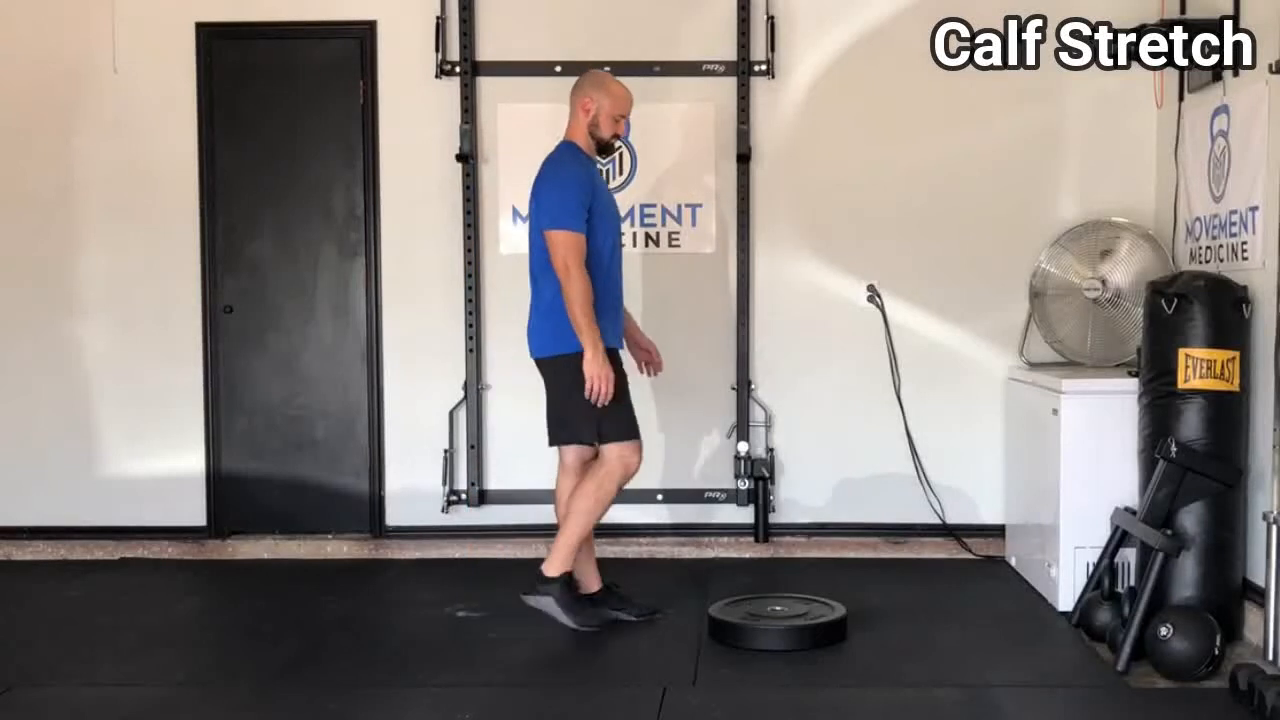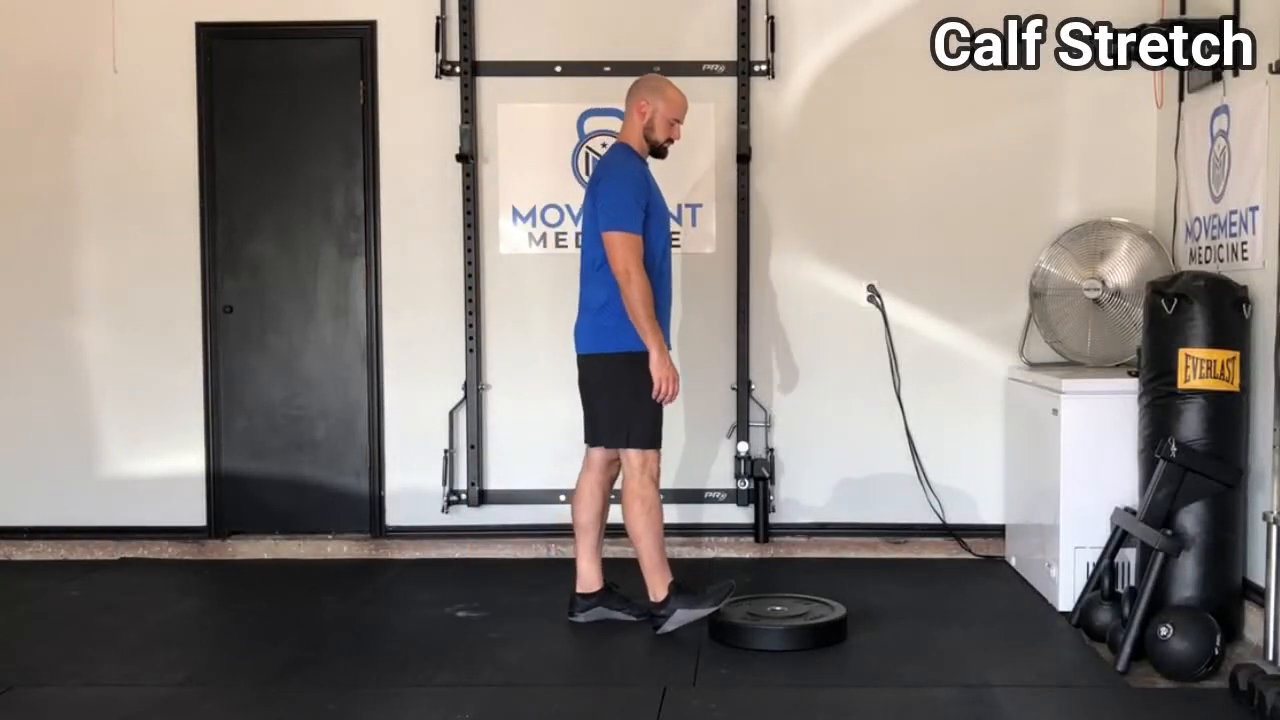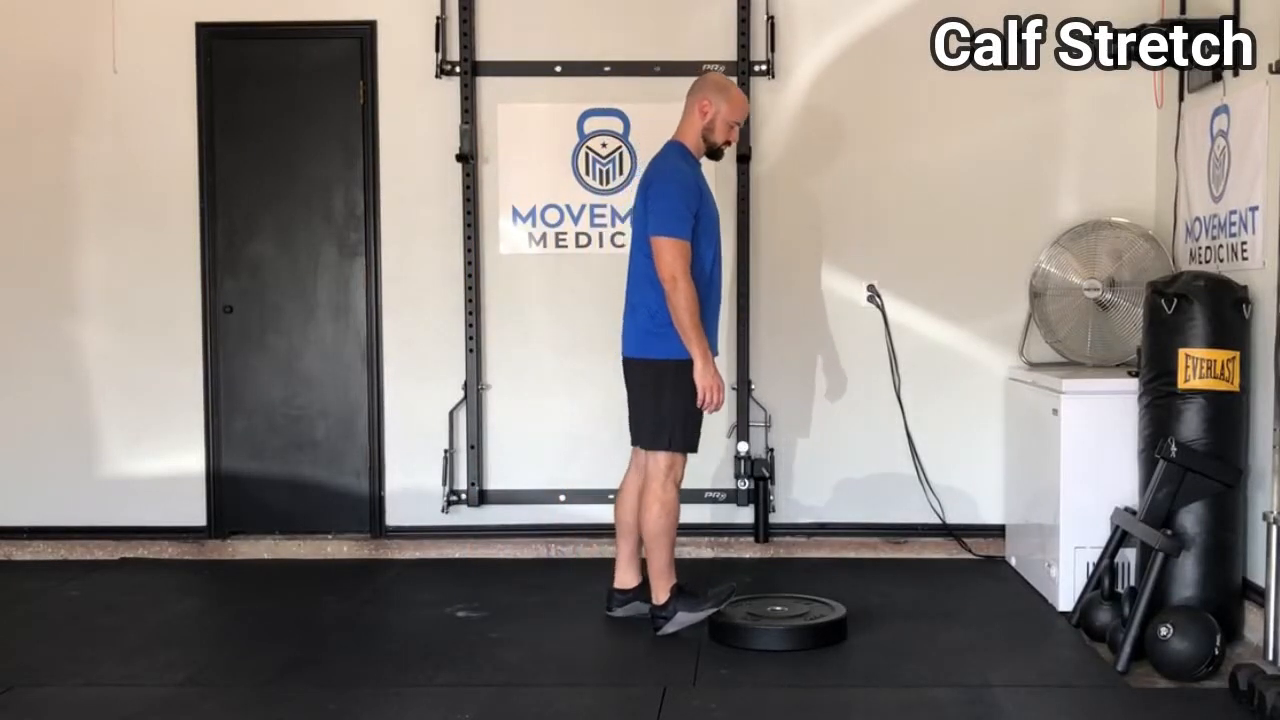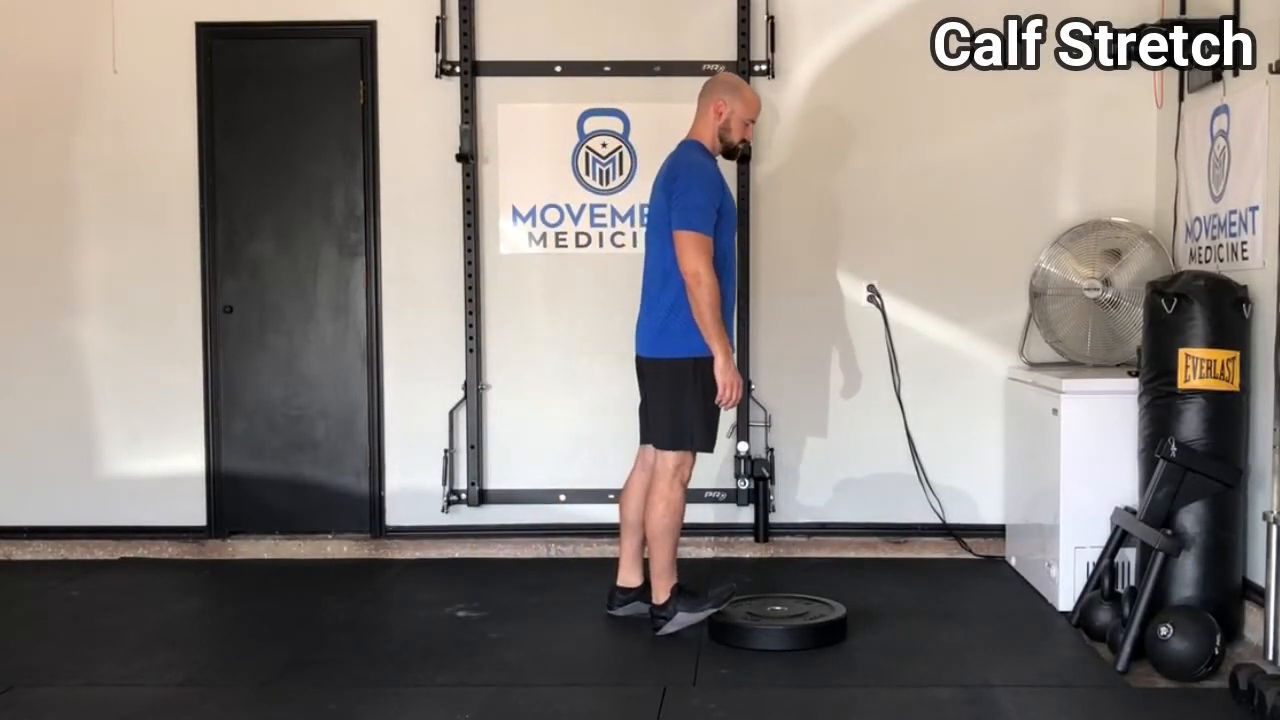
dt=1s
person 1, frame 1
left shoulder: (583, 172)
right shoulder: (566, 173)
right elbow: (569, 270)
left wrist: (633, 335)
right wrist: (594, 351)
left hip: (581, 345)
right hip: (573, 347)
left knee: (580, 461)
right knee: (622, 456)
left ankle: (589, 588)
right ankle: (553, 574)
person 1, frame 2
left shoulder: (626, 171)
right shoulder: (623, 173)
right elbow: (627, 270)
left wrist: (649, 347)
right wrist: (658, 350)
left hip: (610, 346)
right hip: (622, 348)
left knee: (601, 463)
right knee: (641, 468)
left ankle: (589, 590)
right ankle: (664, 597)
person 1, frame 3
left shoulder: (678, 170)
right shoulder: (675, 175)
right elbow: (674, 276)
left wrist: (695, 354)
right wrist: (703, 358)
left hip: (656, 348)
right hip: (668, 352)
left knee: (645, 467)
right knee: (663, 471)
left ankle: (627, 586)
right ankle: (665, 600)
person 1, frame 4
left shoulder: (683, 165)
right shoulder: (697, 172)
right elbow: (696, 270)
left wrist: (711, 350)
right wrist: (723, 355)
left hip: (663, 344)
right hip: (683, 349)
left knee: (651, 463)
right knee: (672, 469)
left ankle: (629, 586)
right ankle: (665, 600)
